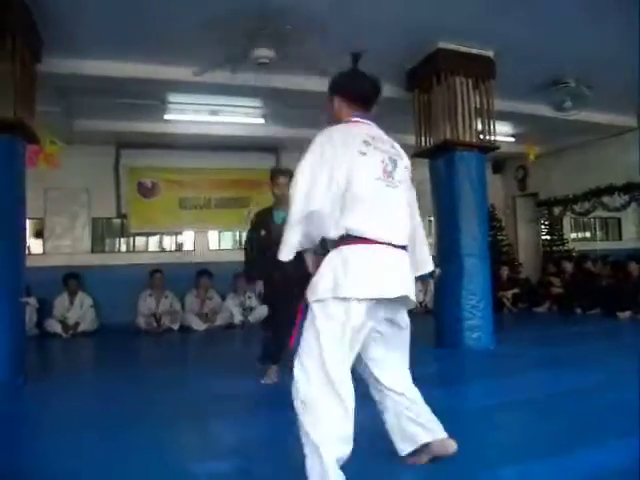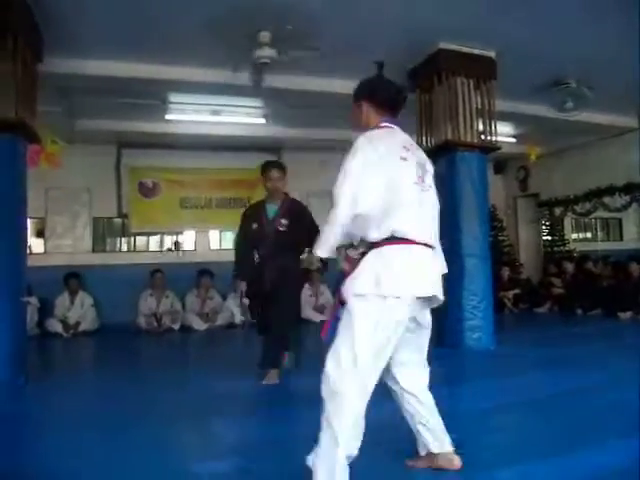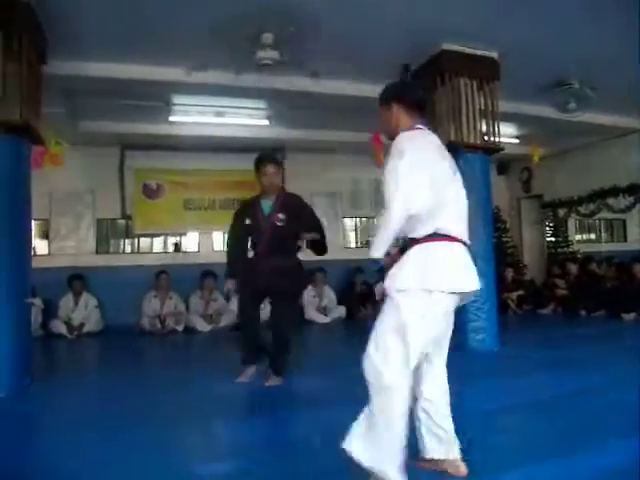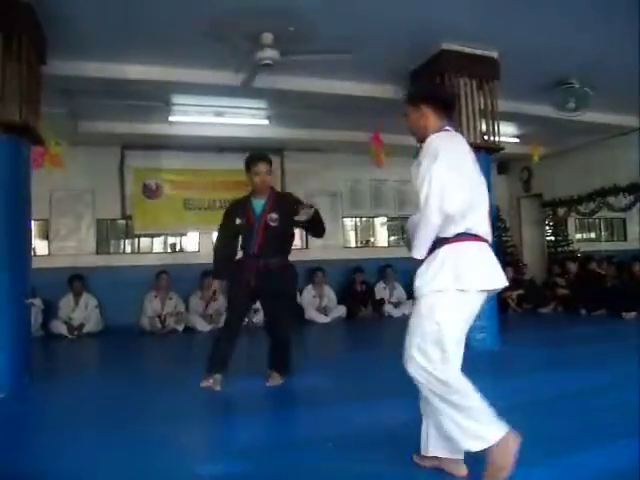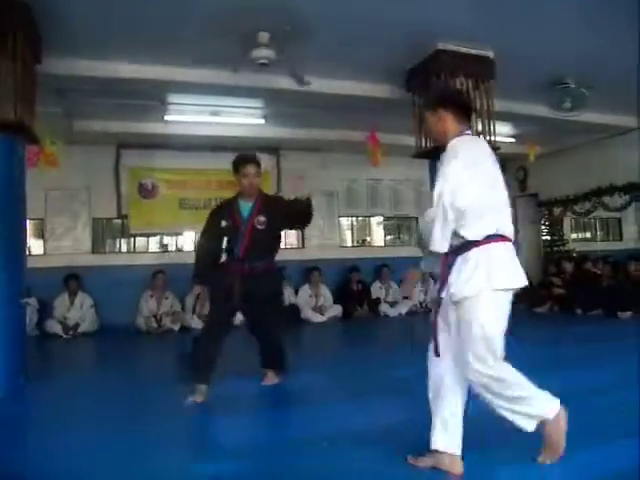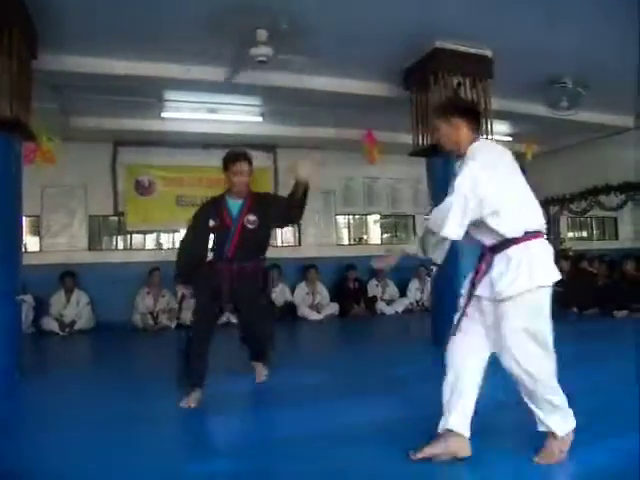
dt=0.1s
person 1, frame 1
left shoulder: (333, 140)
right shoulder: (395, 150)
left elbow: (312, 204)
right elbow: (411, 216)
left wrist: (297, 248)
right wrist: (415, 270)
left hip: (351, 265)
right hip: (394, 268)
left knee: (318, 378)
right knee: (388, 368)
right ankle: (431, 438)
person 1, frame 2
left shoulder: (371, 143)
right shoulder: (416, 153)
left elbow: (356, 204)
left wrist: (328, 246)
left hip: (390, 266)
right hip: (420, 265)
left knee: (347, 372)
right knee: (406, 367)
person 1, frame 3
left shoulder: (410, 144)
right shoulder: (436, 150)
left elbow: (406, 205)
left wrist: (380, 250)
left hip: (426, 264)
right hip: (450, 264)
left knee: (386, 362)
right knee: (426, 368)
person 1, frame 4
left shoulder: (440, 145)
right shoulder: (453, 148)
left elbow: (439, 206)
left wrist: (419, 248)
right wrist: (425, 252)
left hip: (455, 263)
right hip: (456, 263)
left knee: (426, 360)
right knee: (434, 358)
left ankle: (494, 437)
person 1, frame 5
left shoulder: (461, 149)
right shoulder: (471, 152)
left elbow: (450, 204)
left wrist: (436, 247)
left hip: (482, 264)
right hip: (472, 265)
left knee: (479, 362)
right knee: (447, 356)
left ankle: (548, 413)
right ankle: (447, 450)
person 1, frame 6
left shoulder: (485, 154)
right shoulder: (473, 164)
left elbow: (464, 201)
right elbow: (453, 213)
left wrist: (432, 240)
right wrist: (404, 250)
left hip: (523, 261)
right hip: (497, 263)
left knee: (521, 353)
right knee: (466, 345)
left ankle: (560, 427)
right ankle: (455, 436)
person 2, frame 1
right shoulder: (261, 218)
right elbow: (252, 250)
right wrist: (256, 279)
left hip: (293, 278)
right hip: (269, 278)
left knee: (283, 320)
right knee: (276, 320)
left ankle: (273, 364)
person 2, frame 2
left shoulder: (296, 209)
right shoulder: (252, 212)
left elbow: (313, 238)
right elbow: (243, 246)
right wrist: (242, 277)
left hip: (288, 274)
right hip: (261, 274)
left knee: (281, 321)
right knee: (261, 319)
left ankle: (273, 367)
right ankle: (280, 351)
person 2, frame 3
left shoulder: (294, 204)
right shoulder: (247, 208)
left elbow: (316, 231)
right elbow: (236, 243)
left wrist: (311, 237)
right wrist: (232, 276)
left hip: (286, 272)
right hip: (256, 271)
left knee: (282, 323)
right knee: (247, 319)
left ankle: (277, 371)
right ankle: (251, 363)
person 2, frame 4
left shoulder: (286, 203)
right shoulder: (237, 208)
left elbow: (316, 228)
right elbow: (225, 242)
left wrist: (311, 215)
right wrist: (219, 276)
left hip: (277, 273)
right hip: (245, 272)
left knee: (278, 325)
right knee: (232, 322)
left ankle: (278, 371)
right ankle: (216, 373)
person 2, frame 5
left shoulder: (274, 206)
right shoulder: (224, 210)
left elbow: (300, 218)
right elbow: (208, 245)
left wrist: (303, 201)
right wrist: (201, 280)
left hip: (262, 277)
right hip: (229, 276)
left knee: (268, 326)
right knee: (214, 328)
left ankle: (274, 369)
right ankle: (200, 384)
person 2, frame 6
left shoulder: (264, 204)
right shoulder: (210, 208)
left elbow: (292, 211)
right elbow: (192, 243)
left wrist: (301, 185)
right wrist: (186, 280)
left hip: (250, 277)
right hip: (216, 276)
left knee: (258, 327)
right knee: (200, 331)
left ankle: (259, 360)
right ankle: (195, 388)
